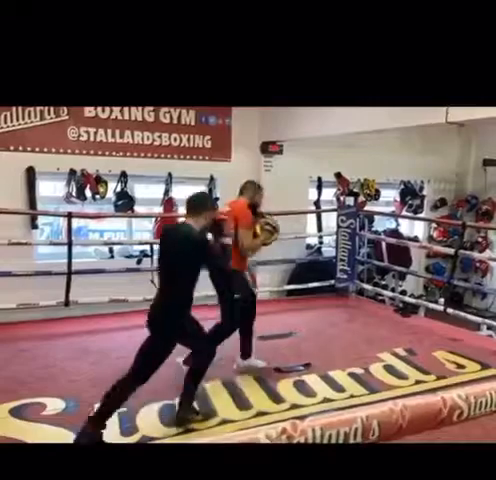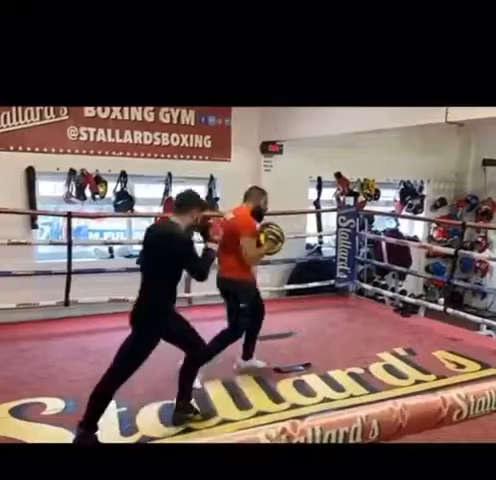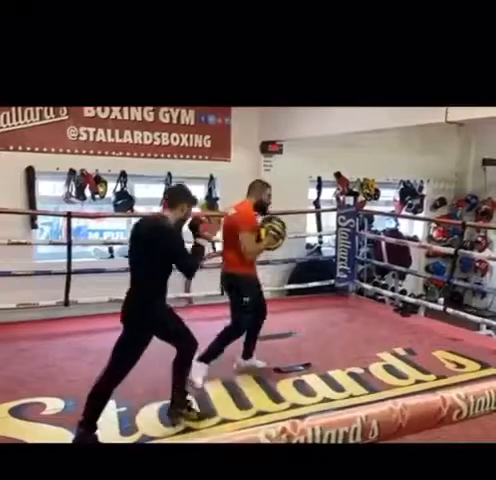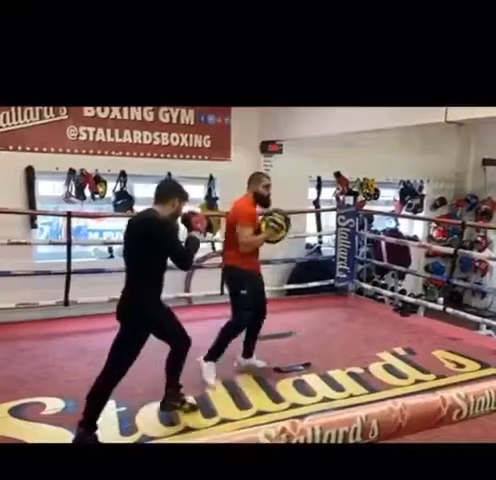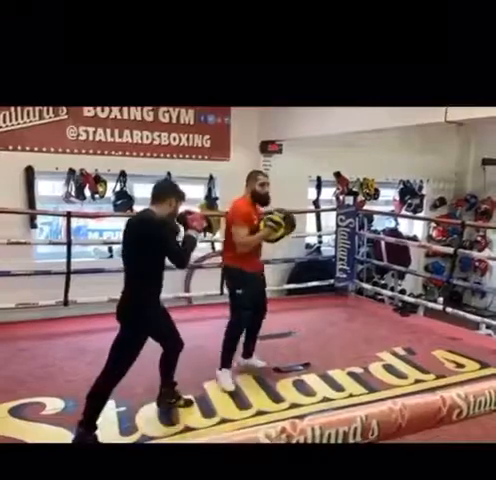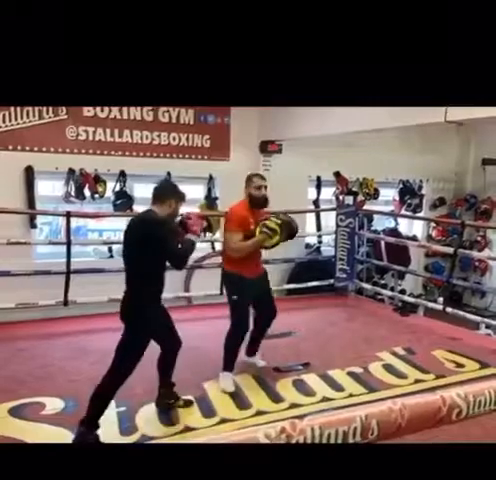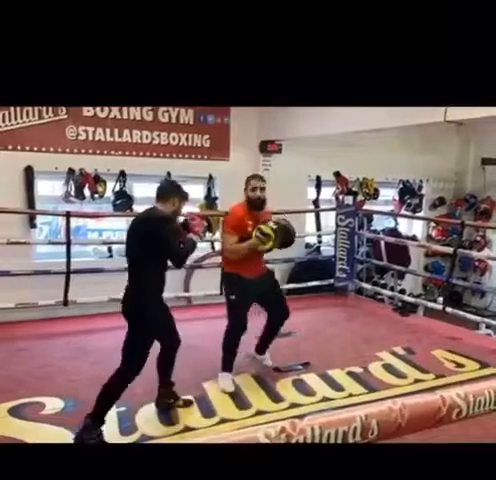
dt=0.1s
person 1, frame 1
left shoulder: (170, 231)
right shoulder: (196, 239)
right elbow: (220, 267)
left hip: (169, 311)
right hip: (170, 316)
left knee: (205, 351)
right knee: (137, 375)
left ankle: (185, 408)
right ankle: (91, 429)
person 1, frame 2
left shoulder: (158, 229)
right shoulder: (178, 237)
right elbow: (201, 273)
left wrist: (199, 234)
right wrist: (211, 244)
left hip: (162, 310)
right hip: (152, 314)
left knee: (197, 349)
right knee: (119, 373)
left ankle: (183, 408)
right ankle: (85, 432)
person 1, frame 3
left shoulder: (146, 224)
right shoulder: (166, 230)
right elbow: (189, 269)
left wrist: (191, 231)
right wrist: (202, 239)
left hip: (153, 305)
right hip: (141, 310)
left knee: (188, 344)
right knee: (115, 372)
left ankle: (178, 403)
right ankle: (85, 432)
person 1, frame 4
left shoulder: (142, 220)
right shoulder: (158, 224)
right elbow: (184, 261)
left wrist: (182, 227)
right wrist: (196, 232)
left hip: (149, 302)
right hip: (138, 306)
left knee: (181, 342)
right knee: (115, 369)
left ankle: (172, 396)
right ankle: (85, 432)
person 1, frame 5
left shoulder: (140, 221)
right shoulder: (156, 224)
right elbow: (181, 260)
left wrist: (178, 227)
right wrist: (193, 231)
left hip: (148, 302)
right hip: (138, 307)
left knee: (174, 344)
right knee: (114, 370)
left ankle: (167, 394)
right ankle: (85, 432)
person 1, frame 6
left shoulder: (142, 221)
right shoulder: (155, 223)
right elbow: (178, 261)
left wrist: (179, 233)
right wrist: (193, 235)
left hip: (147, 302)
right hip: (140, 306)
left knee: (172, 344)
right knee: (121, 369)
left ankle: (166, 396)
right ankle: (86, 431)
person 1, frame 7
left shoulder: (147, 219)
right shoulder: (159, 220)
right elbow: (178, 259)
left wrist: (181, 233)
right wrist: (194, 235)
left hip: (149, 298)
right hip: (142, 303)
left knee: (171, 343)
right knee: (130, 366)
left ankle: (166, 395)
right ankle: (90, 428)
person 2, frame 1
left shoulder: (233, 208)
right shoulder: (243, 212)
right elbow: (247, 248)
right wrist: (262, 238)
left hip: (228, 268)
right hip: (229, 271)
left knee: (249, 308)
right knee: (232, 321)
left ankle: (246, 357)
right ankle: (190, 361)
person 2, frame 2
left shoulder: (232, 217)
right shoulder: (245, 221)
right elbow: (250, 258)
left wrist: (261, 245)
right wrist: (267, 246)
left hip: (238, 278)
right hip: (236, 280)
left knee: (258, 314)
right knee: (236, 329)
left ankle: (246, 359)
person 2, frame 3
left shoulder: (238, 211)
right shoulder: (247, 215)
right elbow: (249, 253)
left wrist: (263, 239)
right wrist: (268, 240)
left hip: (243, 274)
right hip: (238, 275)
left knee: (259, 313)
right knee: (240, 325)
left ankle: (246, 358)
right ankle: (200, 363)
person 2, frame 4
left shoulder: (252, 208)
right shoulder: (243, 209)
right elbow: (246, 245)
left wrist: (266, 230)
right wrist: (268, 233)
left hip: (250, 269)
right hip: (237, 270)
left knee: (259, 312)
right knee: (241, 318)
left ankle: (246, 357)
right ankle: (209, 361)
person 2, frame 5
left shoulder: (255, 208)
right shoulder: (241, 208)
right elbow: (242, 245)
left wrist: (268, 229)
right wrist: (266, 231)
left hip: (253, 269)
right hip: (238, 271)
left knee: (259, 312)
right knee: (240, 319)
left ankle: (247, 356)
right ankle: (224, 368)
person 2, frame 6
left shoulder: (261, 212)
right shoulder: (237, 213)
right elbow: (232, 250)
left wrist: (273, 234)
right wrist: (260, 237)
left hip: (257, 273)
right hip: (236, 276)
left knee: (268, 313)
right knee: (240, 324)
left ankle: (251, 354)
right ankle: (226, 372)
person 2, frame 7
left shoulder: (266, 214)
right shoulder: (235, 215)
right elbow: (228, 252)
left wrist: (278, 237)
right wrist: (254, 242)
left hip: (260, 273)
right hip: (237, 277)
left knee: (281, 312)
right knee: (237, 324)
left ankle: (260, 351)
right ankle: (226, 372)
